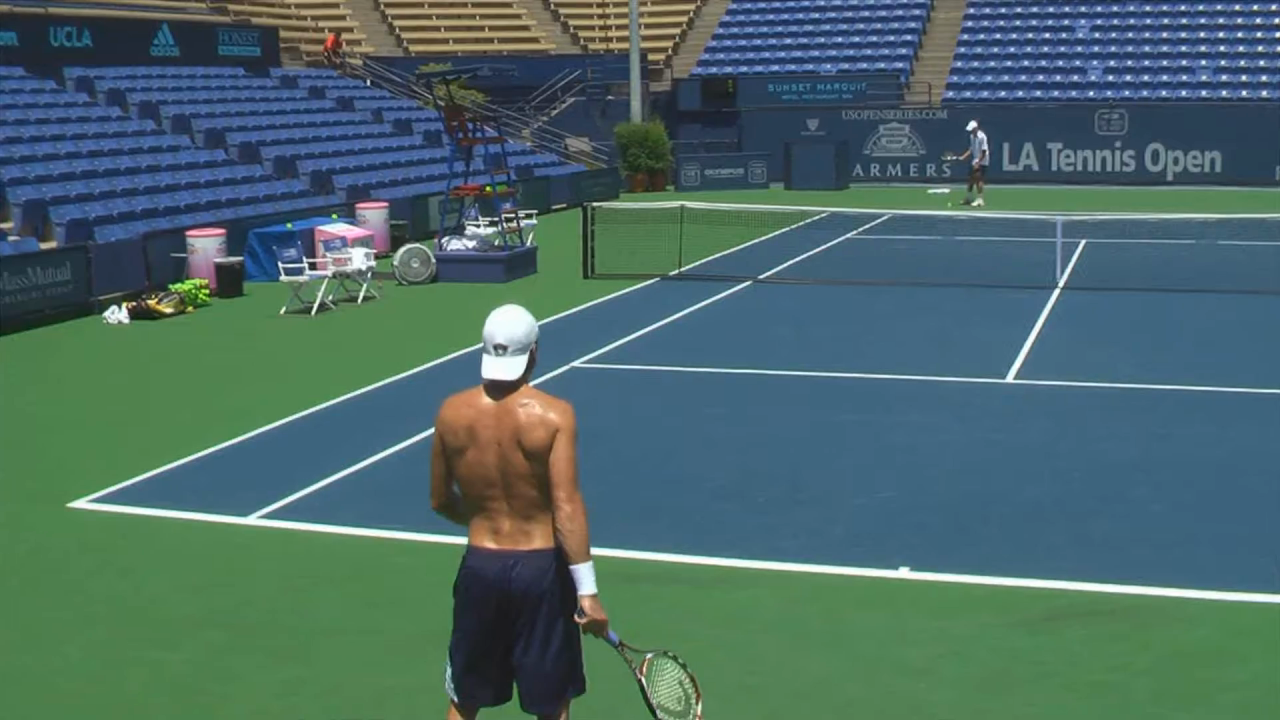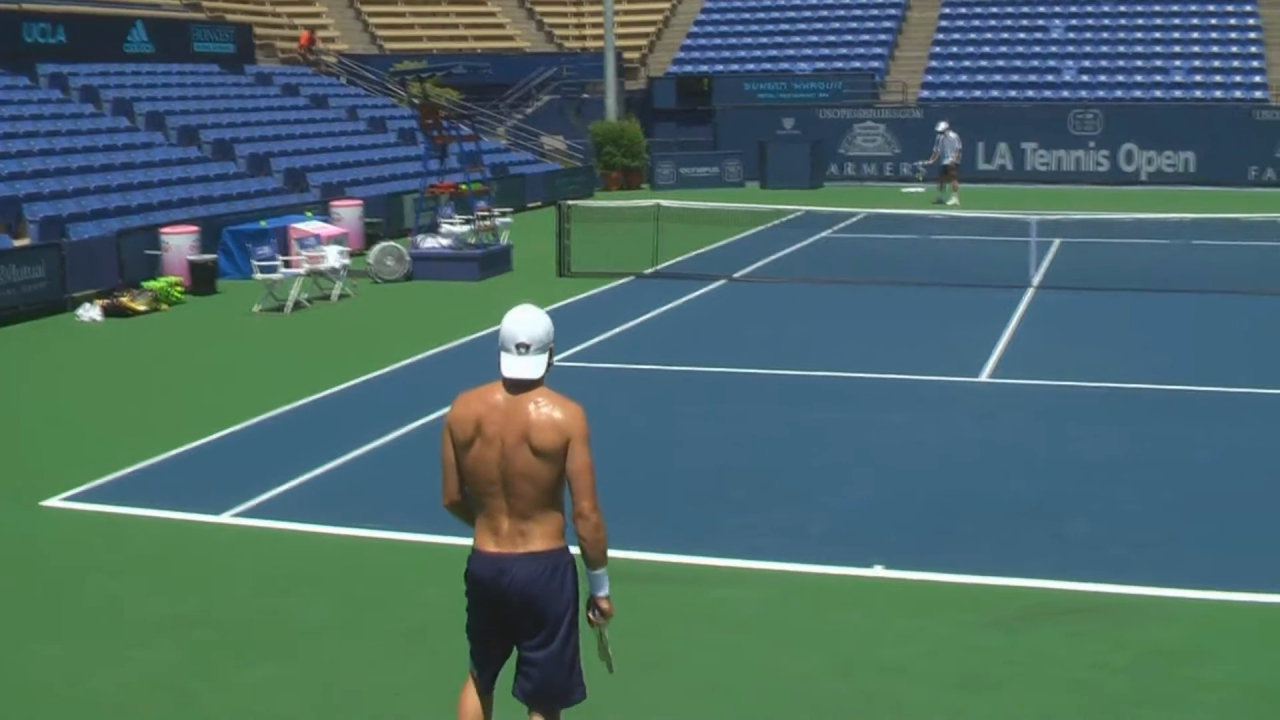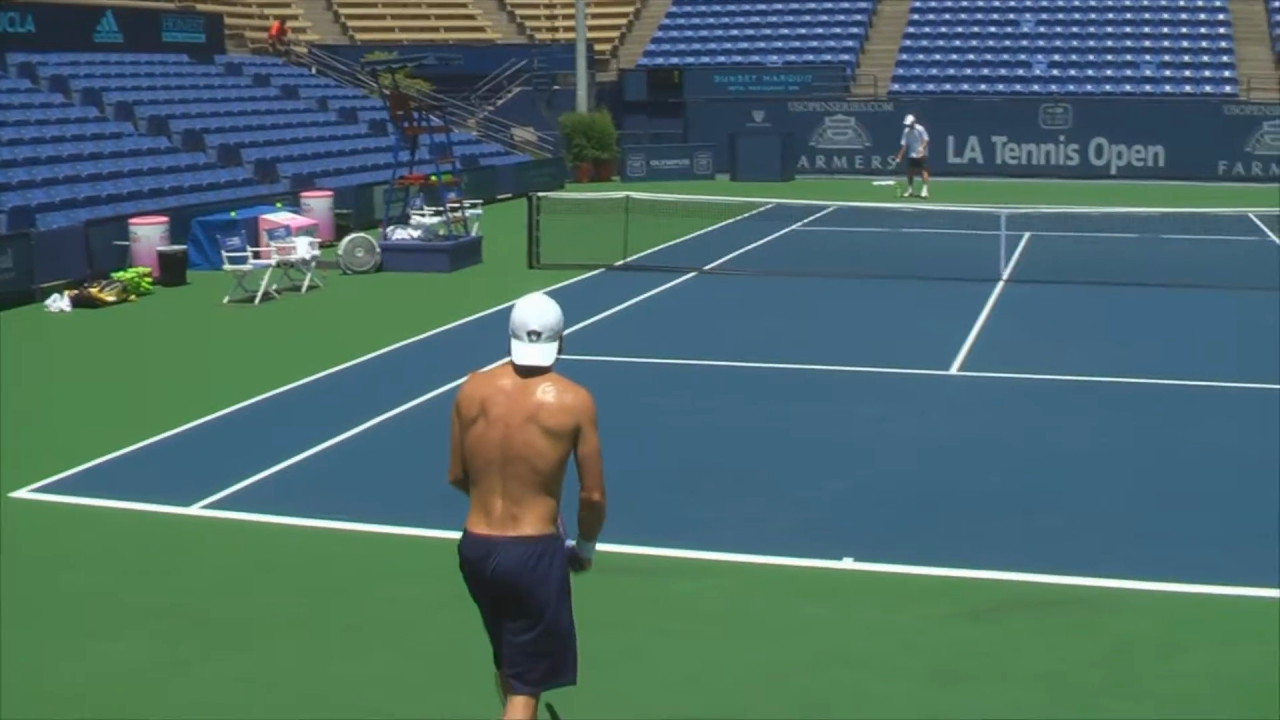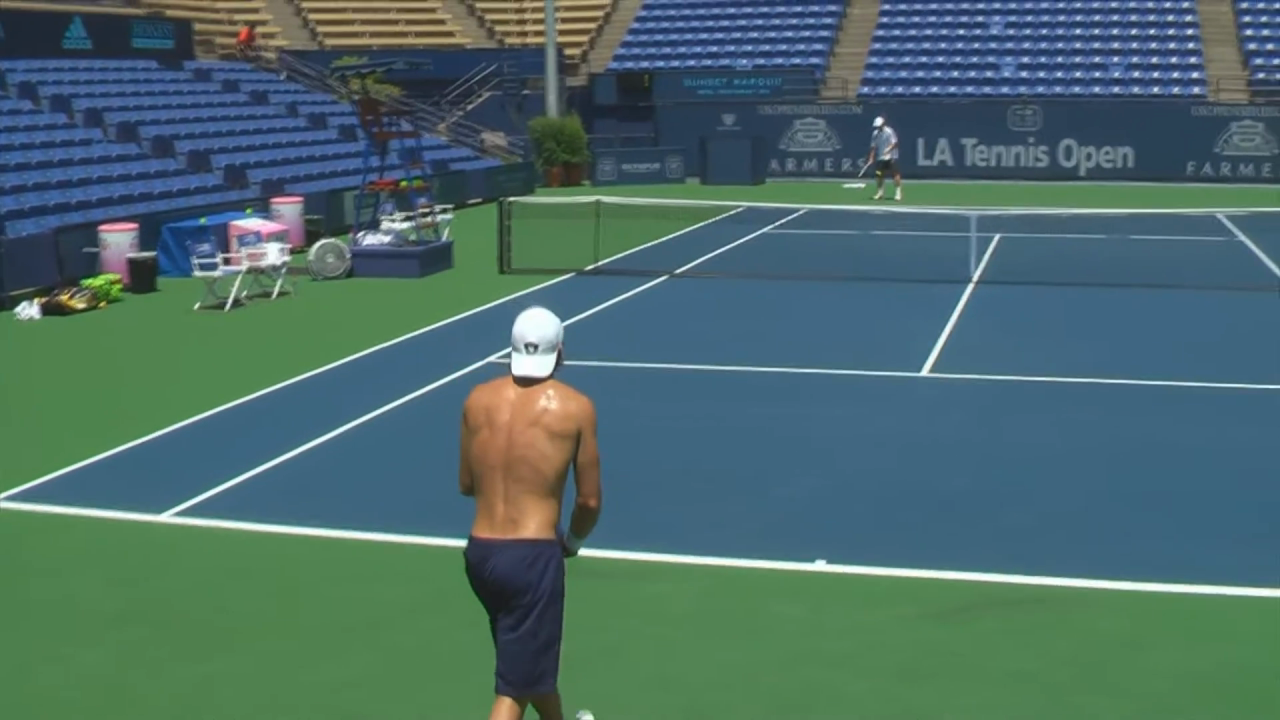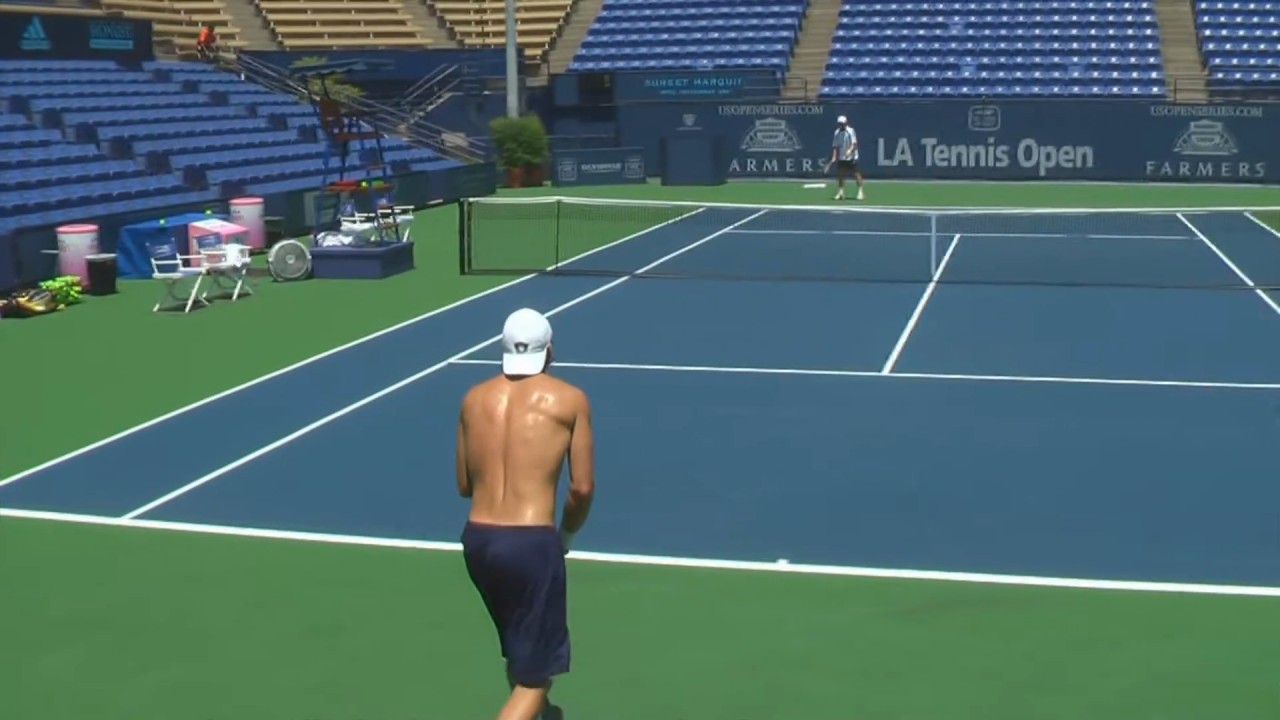
dt=0.7s
person 1, frame 1
left shoulder: (452, 412)
right shoulder: (553, 414)
left elbow: (440, 501)
right elbow: (566, 507)
right wrist: (587, 590)
left hip: (480, 565)
right hip: (541, 566)
person 1, frame 2
left shoulder: (463, 408)
right shoulder: (564, 415)
left elbow: (452, 499)
right elbow: (586, 513)
right wrist: (599, 587)
left hip: (484, 564)
right hip: (544, 568)
left knee: (479, 677)
person 1, frame 3
left shoulder: (472, 389)
right shoulder: (573, 400)
left elbow: (457, 476)
right elbow: (593, 496)
right wrist: (584, 548)
left hip: (475, 546)
right hip: (533, 553)
left knee: (507, 660)
right knee: (527, 681)
person 1, frame 4
left shoulder: (478, 399)
right shoulder: (574, 407)
left elbow: (466, 485)
right elbow: (590, 501)
right wrist: (573, 540)
left hip: (479, 552)
right hip: (531, 555)
left knee: (528, 656)
person 1, frame 5
left shoulder: (474, 399)
right shoulder: (568, 399)
left elbow: (464, 485)
right elbow: (582, 488)
right wrist: (566, 534)
left hip: (478, 539)
right hip: (531, 543)
left knee: (522, 652)
right knee: (534, 676)
